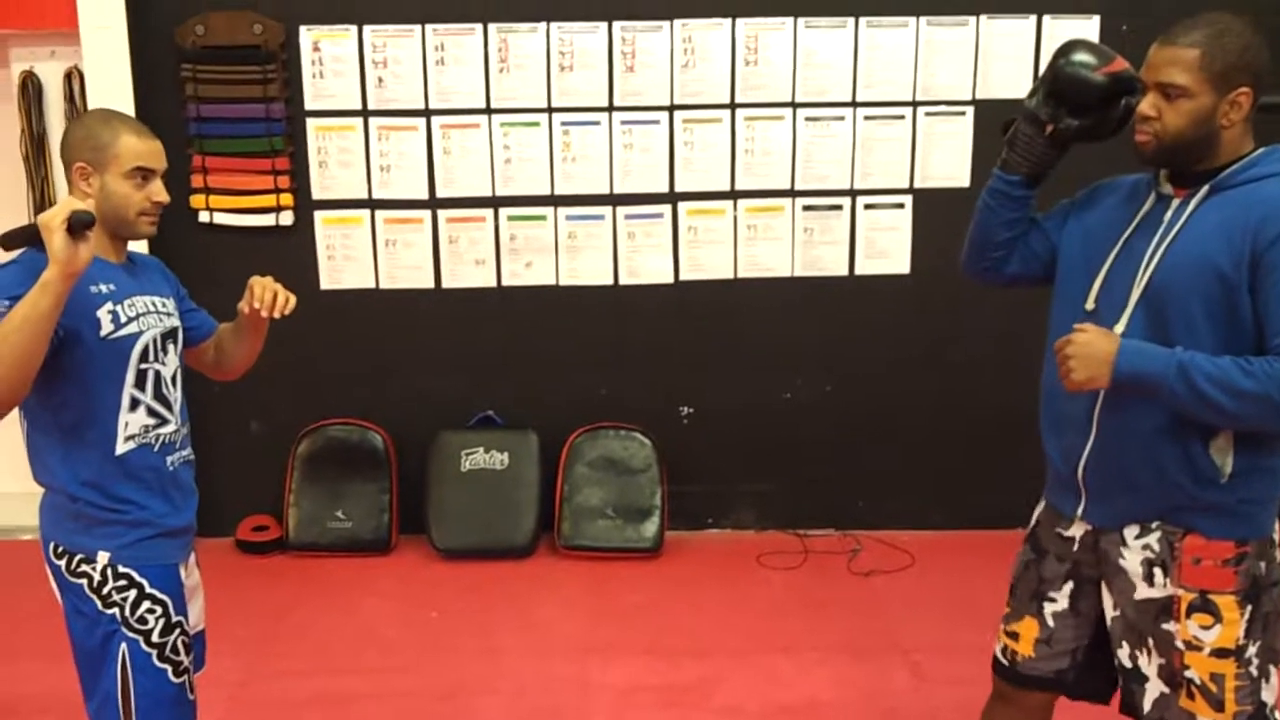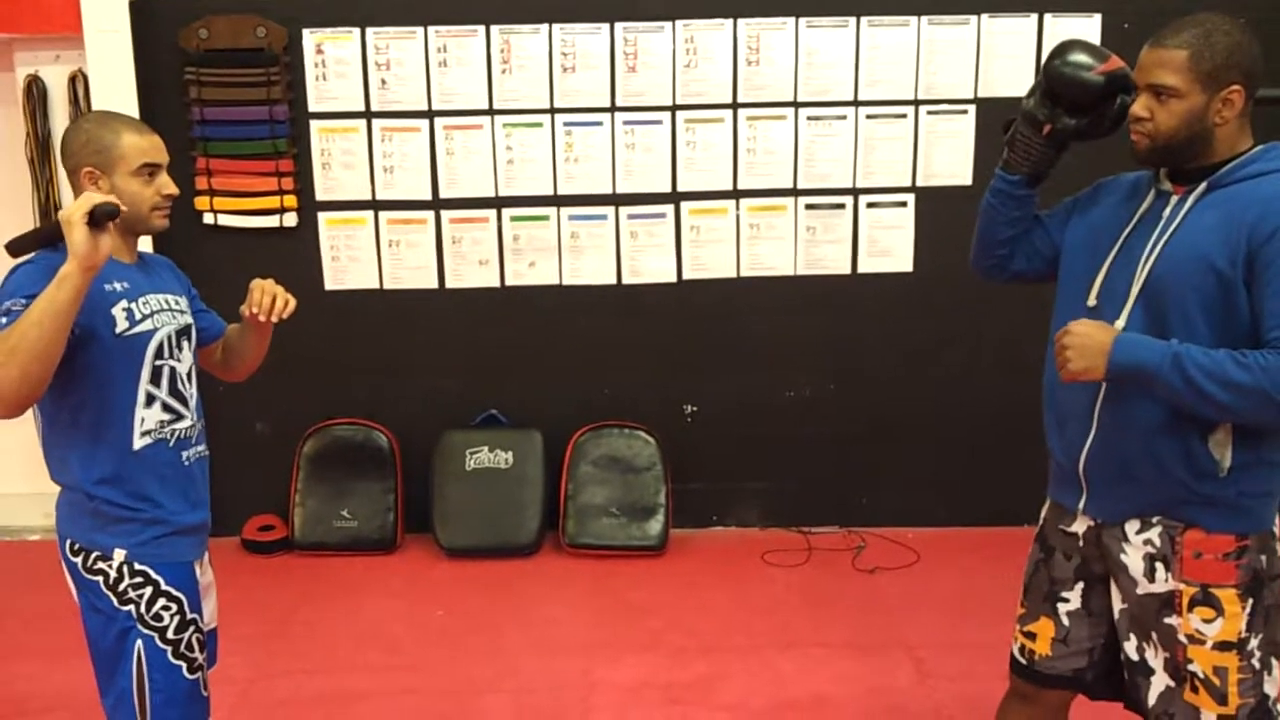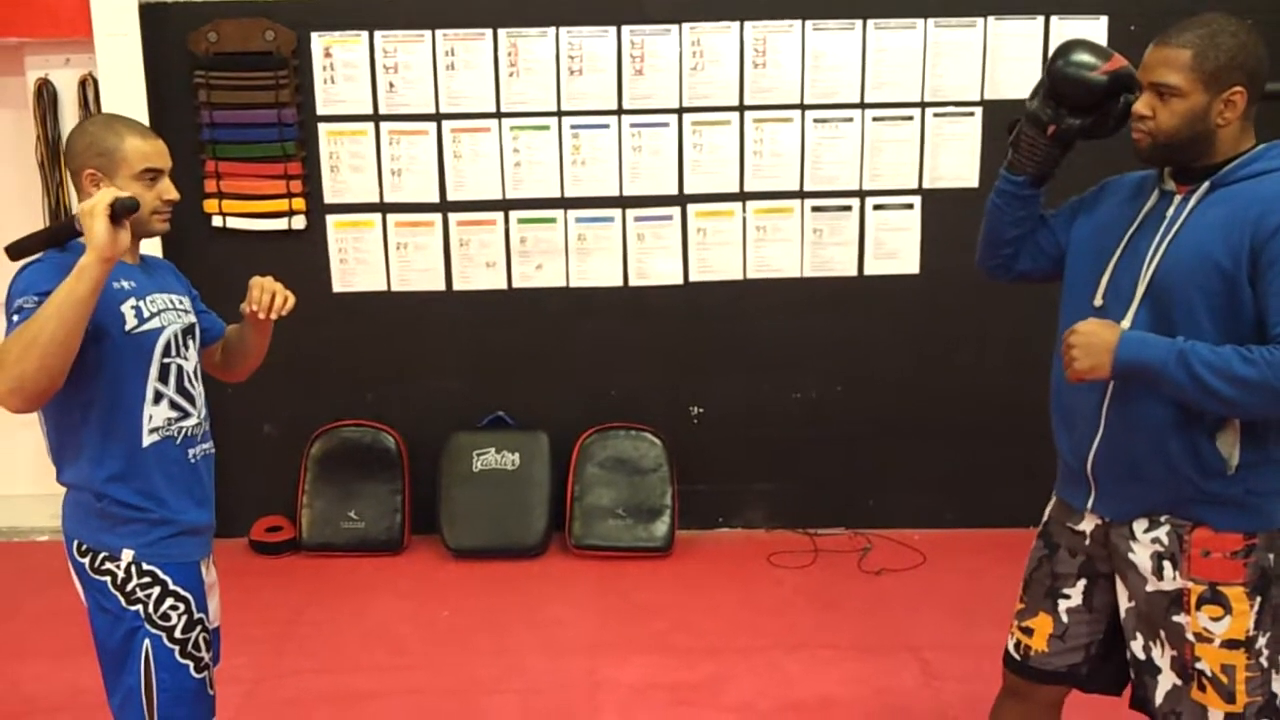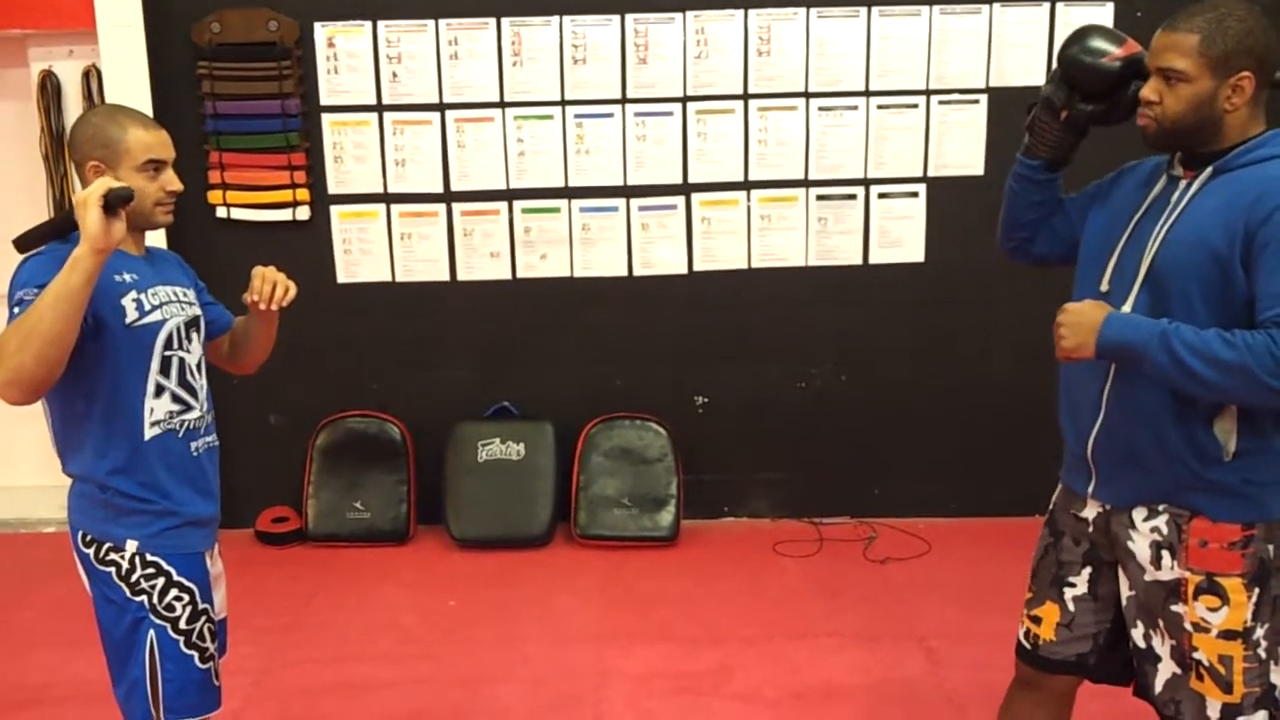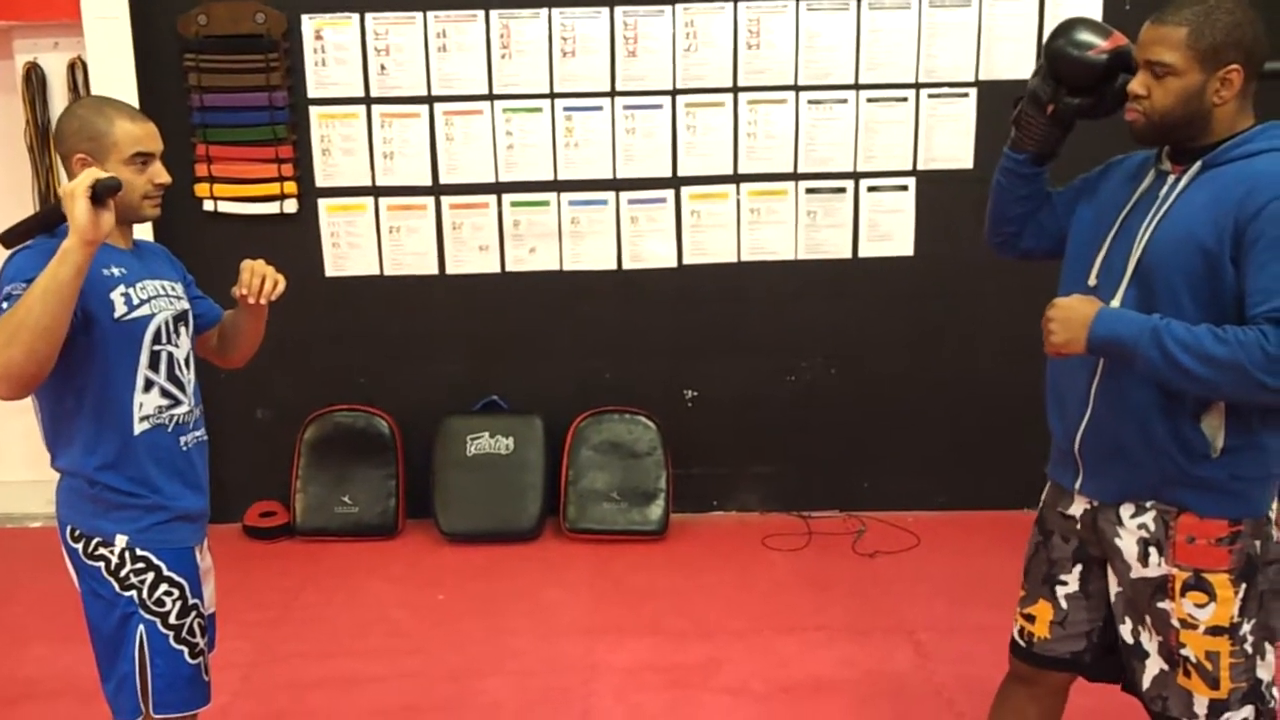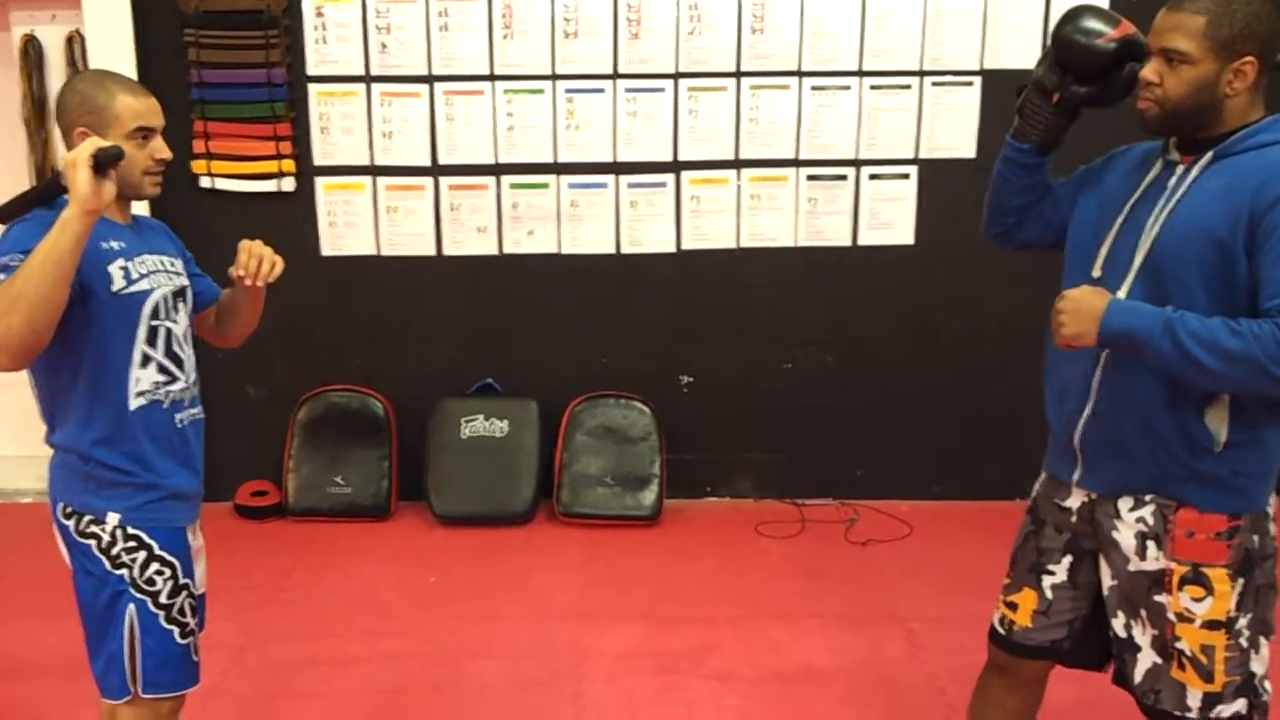
dt=0.7s
person 1, frame 1
right shoulder: (1110, 203)
right elbow: (991, 258)
left wrist: (1131, 364)
right wrist: (1028, 147)
left hip: (1197, 538)
right hip: (1073, 515)
person 1, frame 2
right shoulder: (1113, 200)
right elbow: (998, 256)
left wrist: (1125, 355)
right wrist: (1029, 146)
left hip: (1199, 530)
right hip: (1079, 508)
person 1, frame 3
right shoulder: (1118, 199)
right elbow: (1005, 255)
left wrist: (1133, 354)
right wrist: (1033, 146)
left hip: (1204, 528)
right hip: (1085, 508)
person 1, frame 4
right shoulder: (1137, 183)
right elbow: (1026, 238)
left wrist: (1120, 335)
right wrist: (1049, 133)
left hip: (1204, 516)
right hip: (1092, 493)
person 1, frame 5
right shoulder: (1124, 178)
right elbow: (1013, 231)
left wrist: (1109, 330)
right wrist: (1035, 130)
left hip: (1195, 514)
right hip: (1082, 489)
person 1, frame 6
right shoulder: (1127, 169)
right elbow: (1012, 222)
left wrist: (1120, 323)
right wrist: (1041, 114)
left hip: (1192, 508)
right hip: (1075, 481)
right knee: (1014, 657)
person 2, frame 1
left shoulder: (154, 274)
left elbow: (218, 360)
left wrist: (253, 318)
right wrist: (61, 275)
left hip: (169, 531)
right hip: (106, 545)
person 2, frame 2
left shoulder: (163, 274)
left elbow: (228, 362)
left wrist: (259, 320)
right wrist: (80, 268)
left hip: (181, 529)
right hip: (122, 542)
person 2, frame 3
left shoulder: (166, 275)
right shoulder: (54, 275)
left elbow: (228, 364)
left wrist: (259, 319)
right wrist: (98, 259)
left hip: (185, 530)
right hip: (129, 542)
person 2, frame 4
left shoulder: (172, 267)
right shoulder: (57, 268)
left elbow: (237, 356)
left wrist: (263, 310)
right wrist: (92, 251)
left hip: (191, 522)
right hip: (134, 533)
person 2, frame 5
left shoulder: (160, 261)
left elbow: (226, 351)
left wrist: (253, 303)
right wrist: (81, 243)
left hip: (179, 515)
right hip: (124, 526)
person 2, frame 6
left shoulder: (159, 237)
left elbow: (223, 328)
left wrist: (250, 281)
right wrist: (81, 212)
left hip: (170, 493)
right hip: (116, 504)
